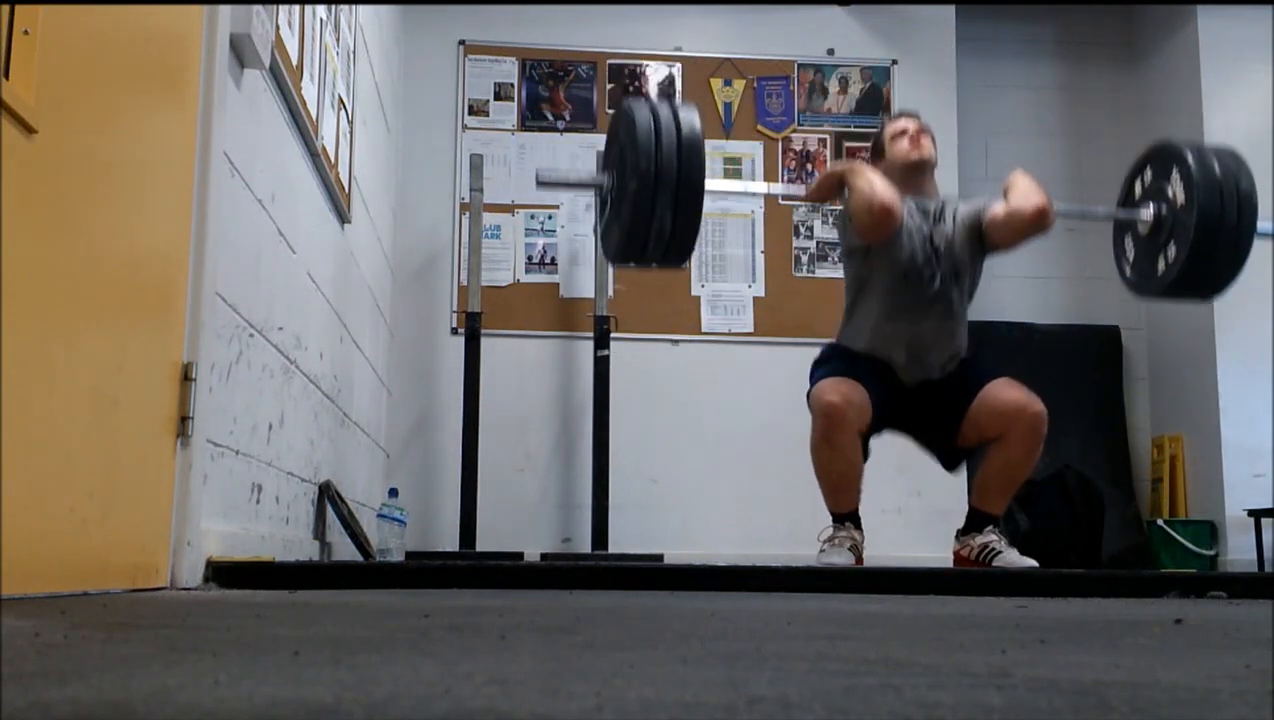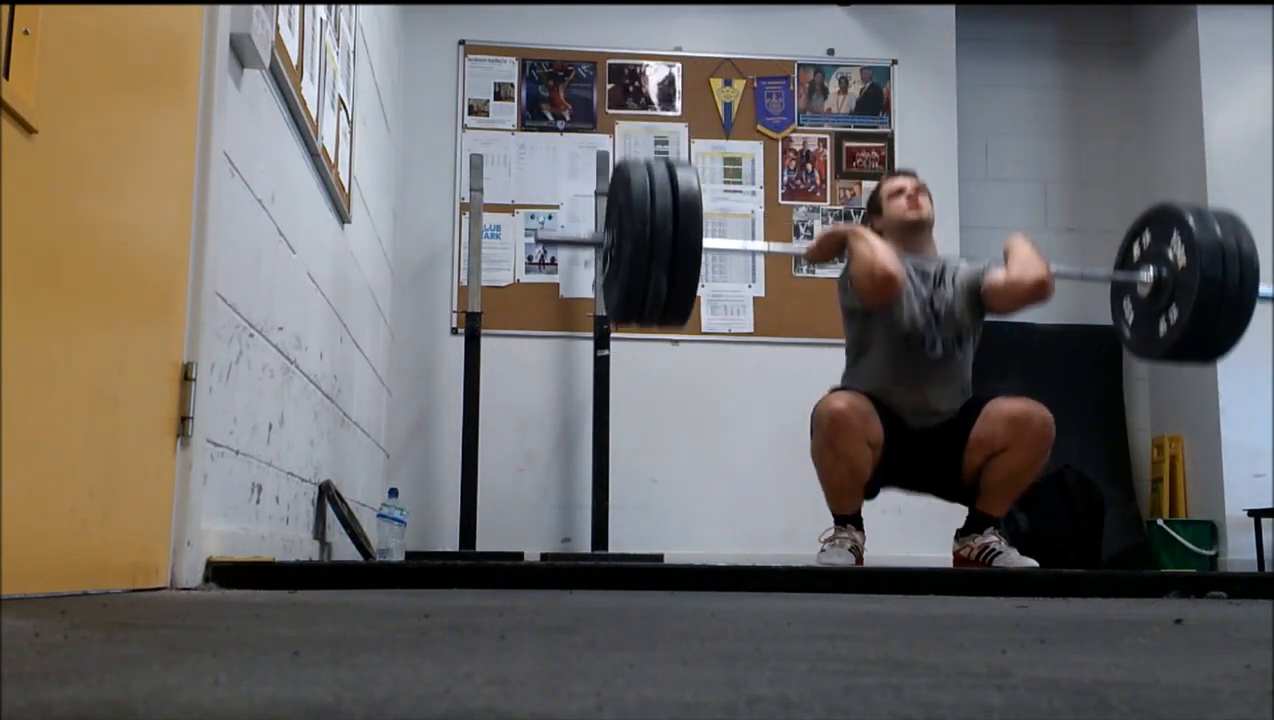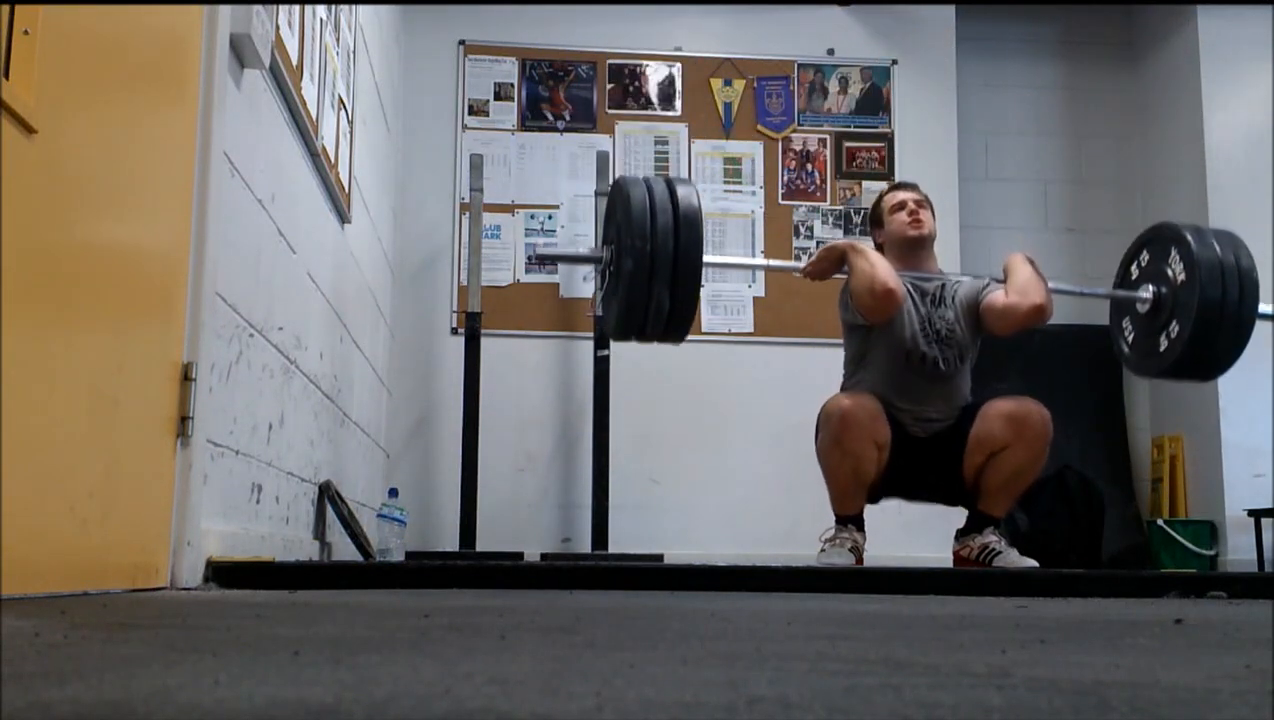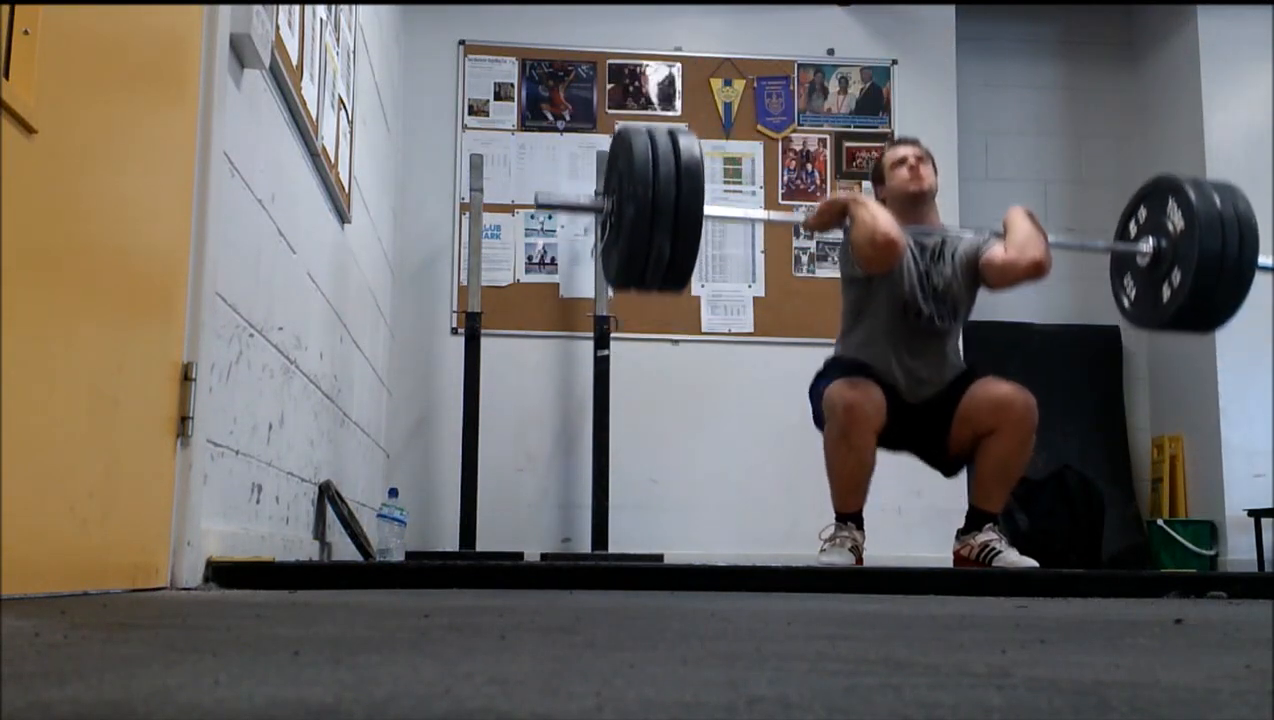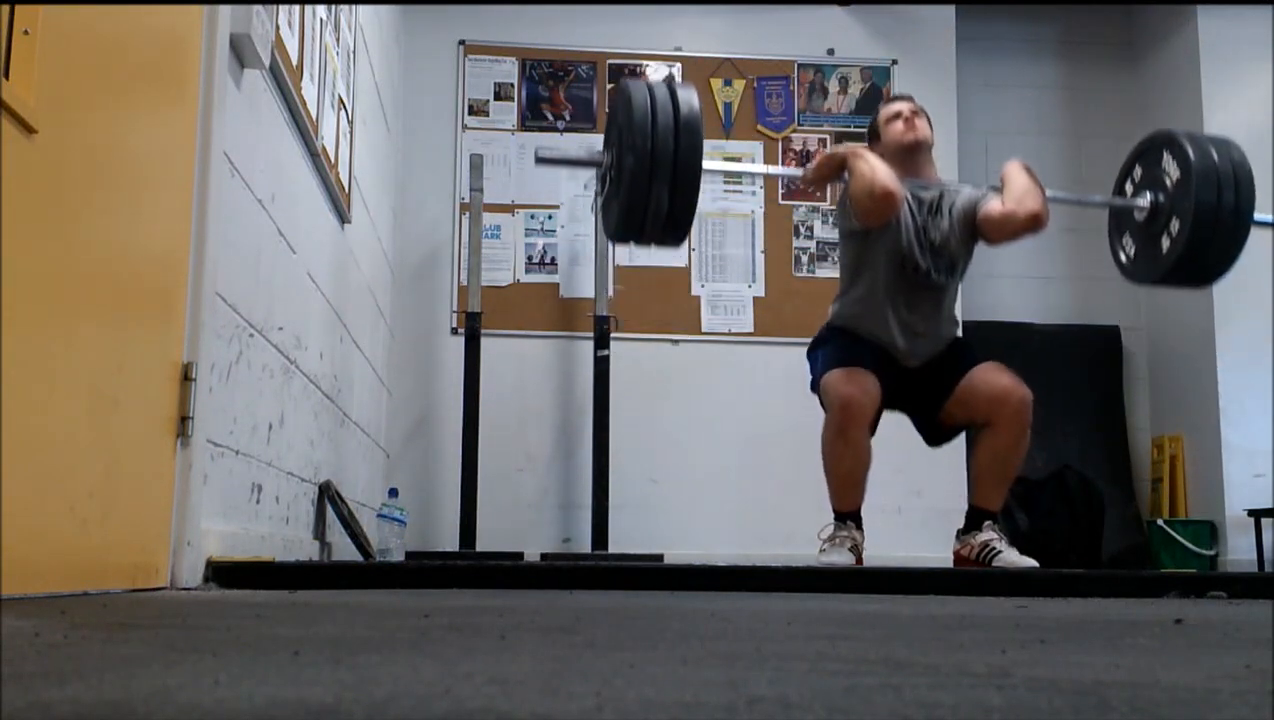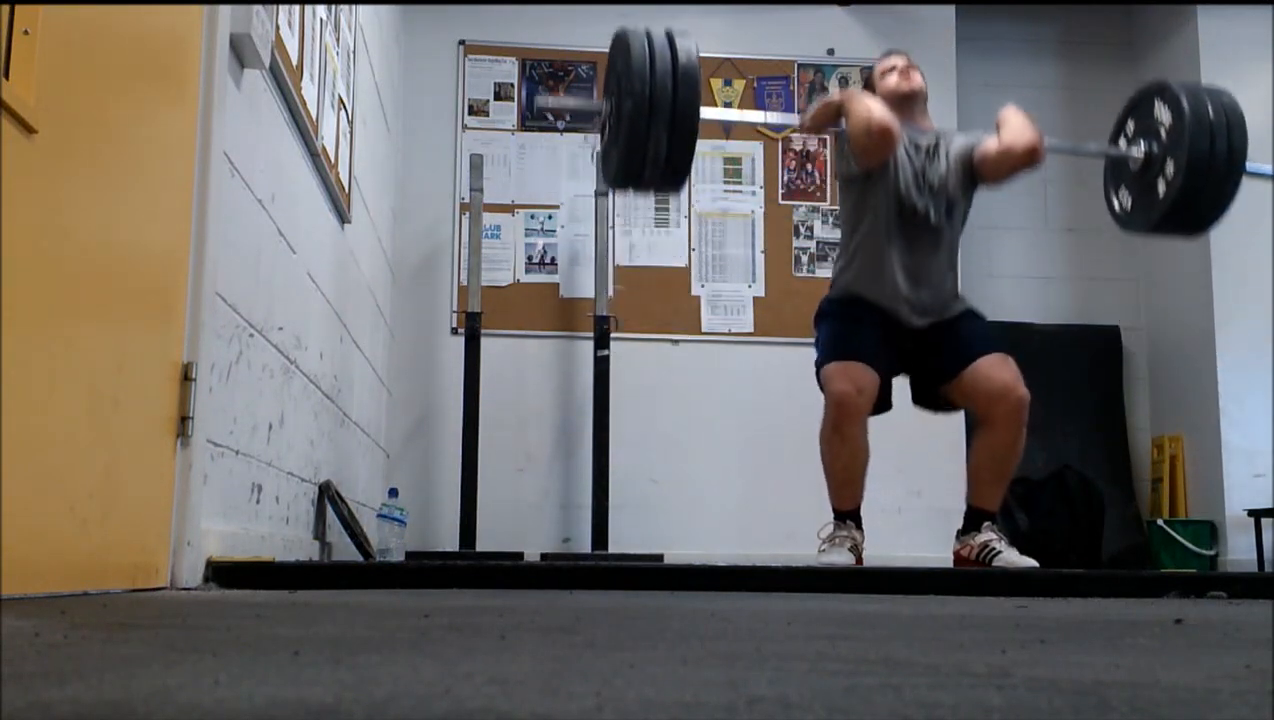
dt=0.2s
person 1, frame 1
left shoulder: (968, 219)
right shoulder: (865, 211)
left elbow: (1033, 213)
right elbow: (883, 209)
left wrist: (1017, 180)
right wrist: (850, 173)
left hip: (943, 375)
right hip: (866, 368)
left knee: (1026, 414)
right knee: (833, 406)
left ankle: (977, 536)
right ankle: (845, 534)
person 1, frame 2
left shoulder: (968, 280)
right shoulder: (866, 273)
left elbow: (1035, 284)
right elbow: (886, 277)
left wrist: (1016, 245)
right wrist: (851, 236)
left hip: (946, 430)
right hip: (875, 430)
left knee: (1032, 424)
right knee: (837, 413)
left ankle: (977, 537)
right ankle: (846, 535)
person 1, frame 3
left shoulder: (967, 295)
right shoulder: (865, 285)
left elbow: (1032, 308)
right elbow: (886, 294)
left wrist: (1018, 265)
right wrist: (849, 251)
left hip: (945, 438)
right hip: (870, 427)
left knee: (1031, 421)
right knee: (848, 413)
left ankle: (977, 537)
right ankle: (847, 536)
person 1, frame 4
left shoulder: (965, 250)
right shoulder: (866, 235)
left elbow: (1032, 263)
right elbow: (887, 243)
left wrist: (1016, 218)
right wrist: (851, 202)
left hip: (936, 389)
right hip: (864, 378)
left knee: (1016, 407)
right knee: (854, 407)
left ankle: (977, 536)
right ankle: (846, 533)
person 1, frame 5
left shoulder: (964, 202)
right shoulder: (864, 190)
left elbow: (1029, 215)
right elbow: (885, 194)
left wrist: (1013, 171)
right wrist: (848, 156)
left hip: (933, 349)
right hip: (859, 340)
left knee: (1011, 400)
right knee: (849, 401)
left ankle: (977, 534)
right ankle: (845, 532)
person 1, frame 6
left shoulder: (960, 148)
right shoulder: (864, 139)
left elbow: (1027, 150)
right elbow: (882, 130)
left wrist: (1009, 113)
right wrist: (843, 105)
left hip: (940, 311)
right hip: (865, 305)
left knee: (1007, 397)
right knee: (848, 397)
left ankle: (977, 534)
right ankle: (845, 531)
